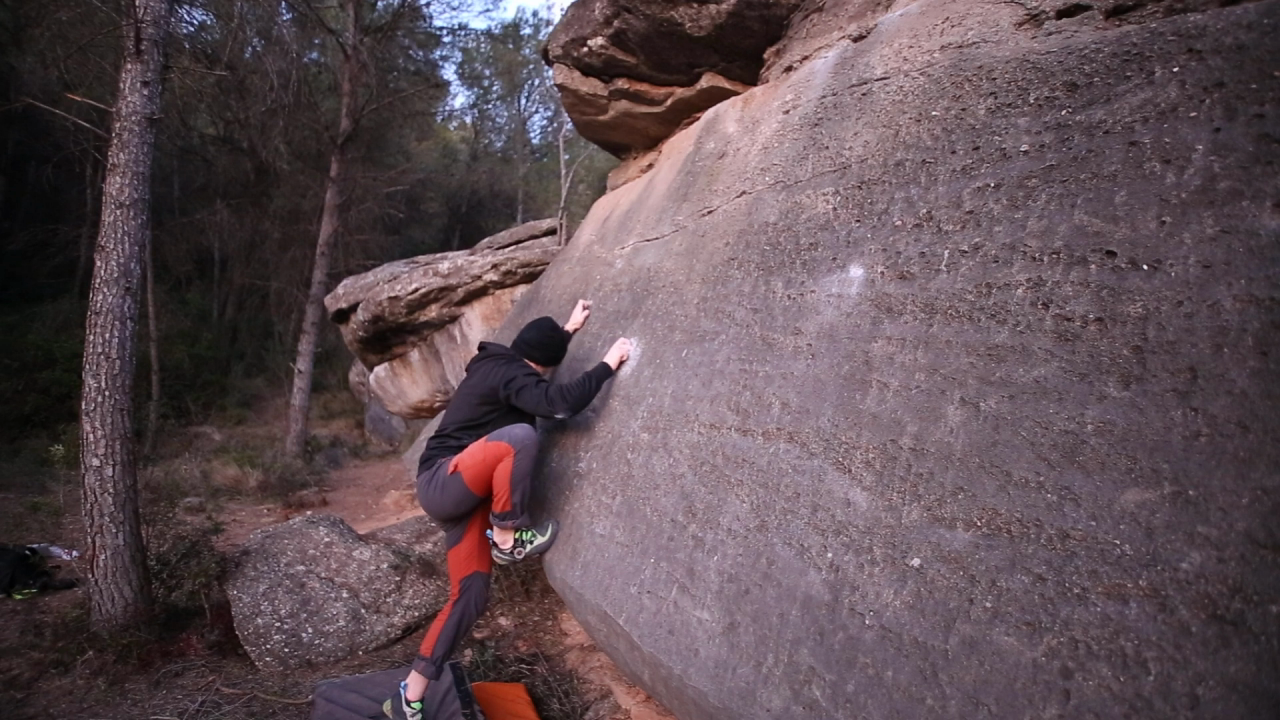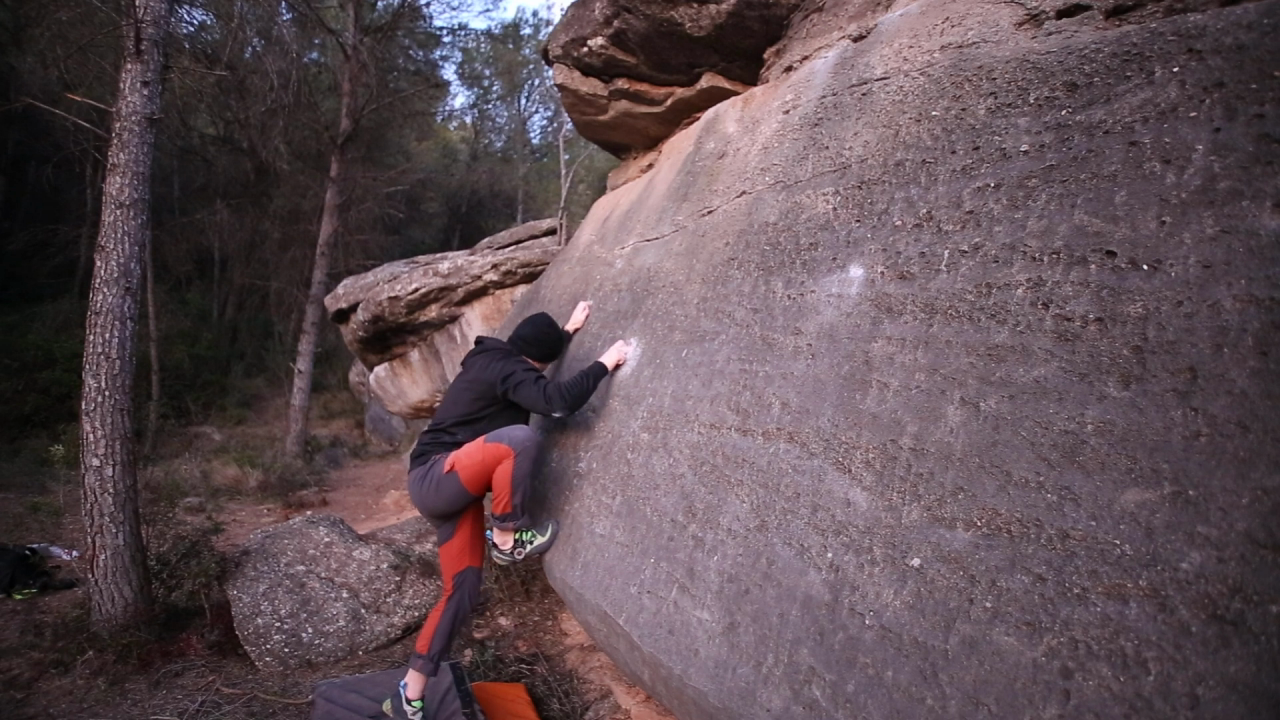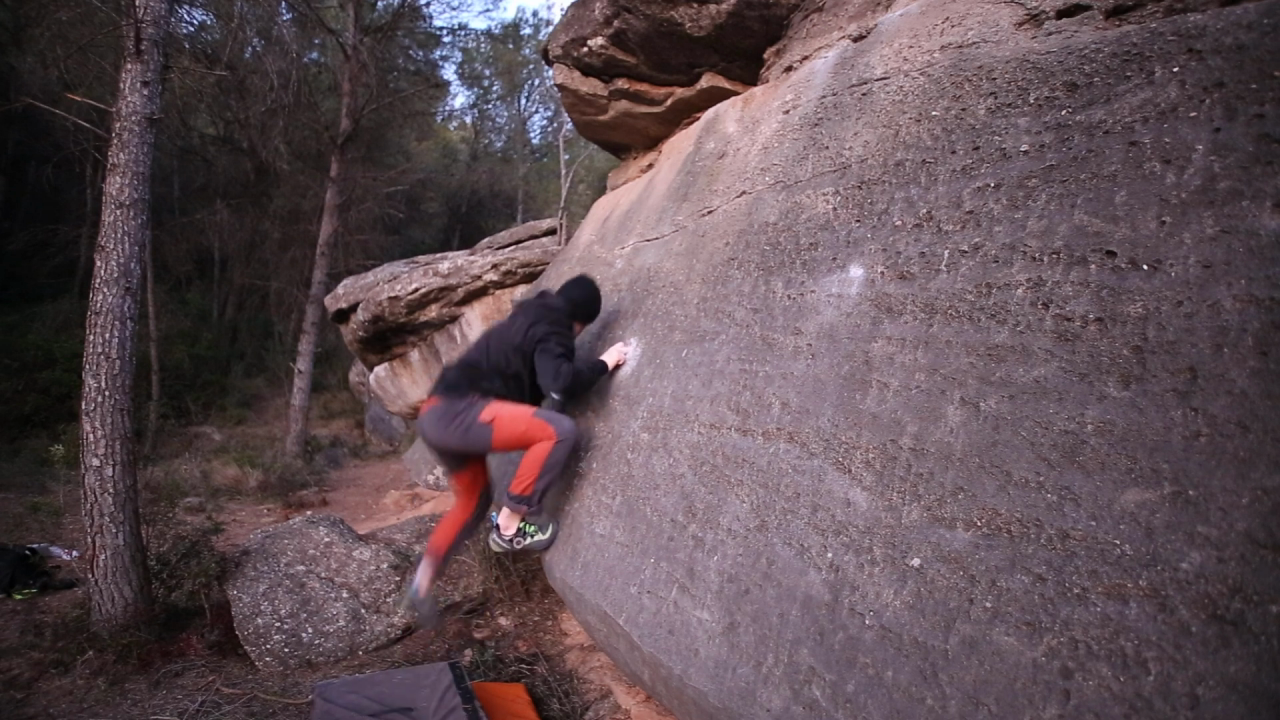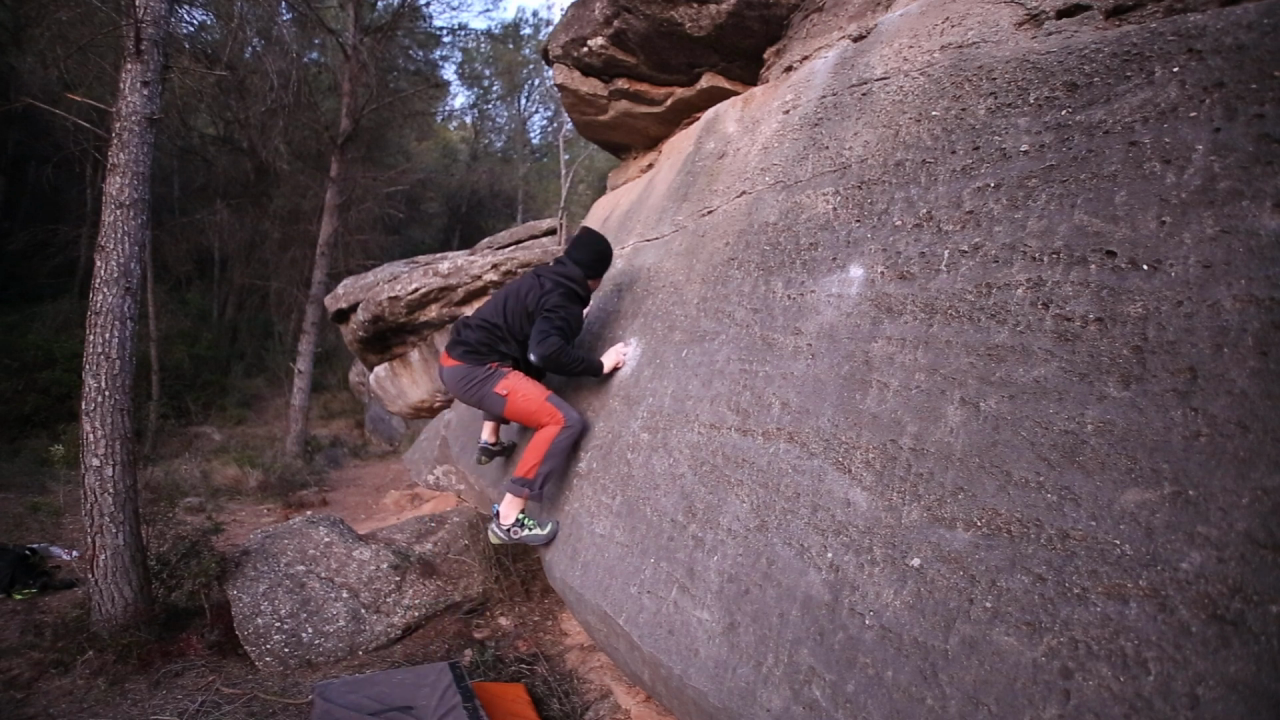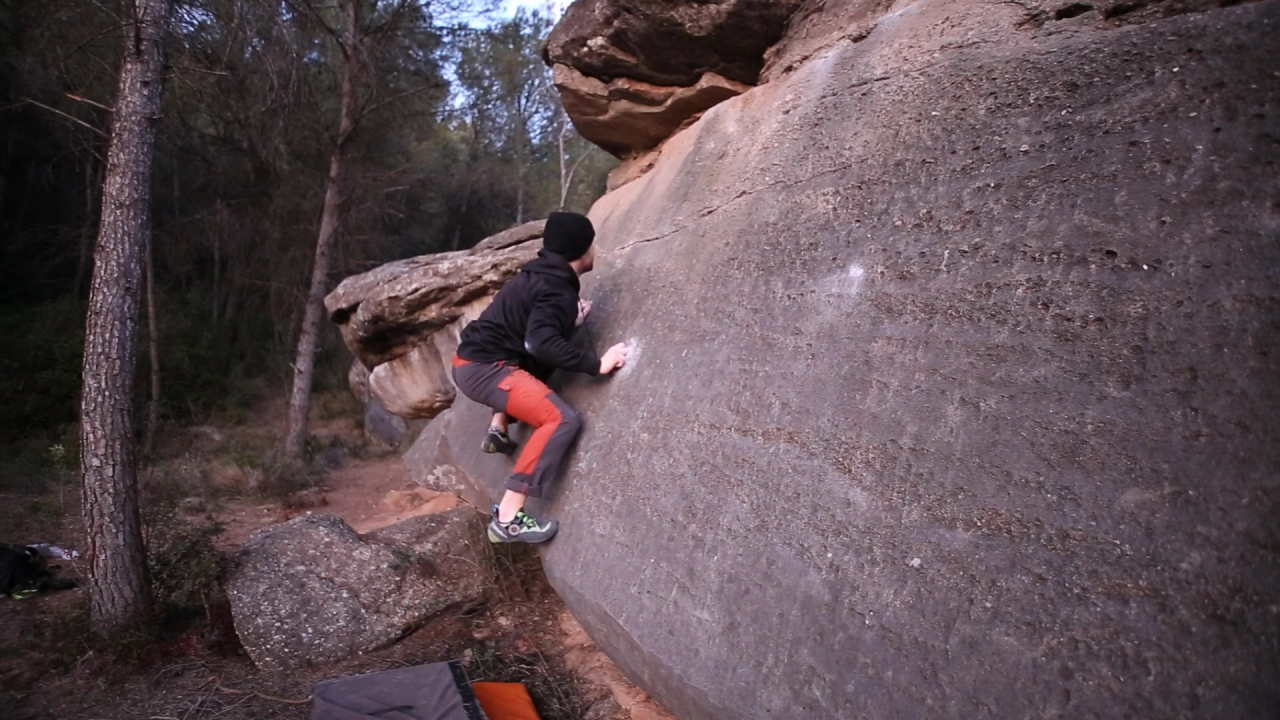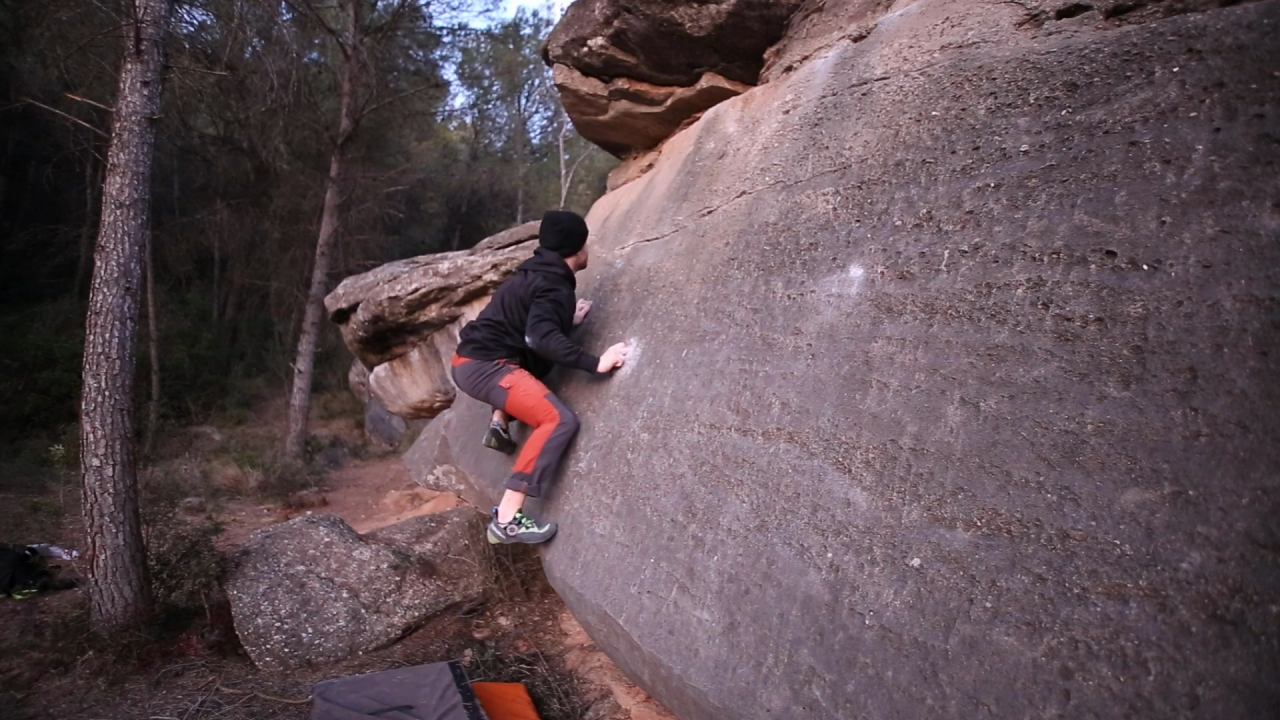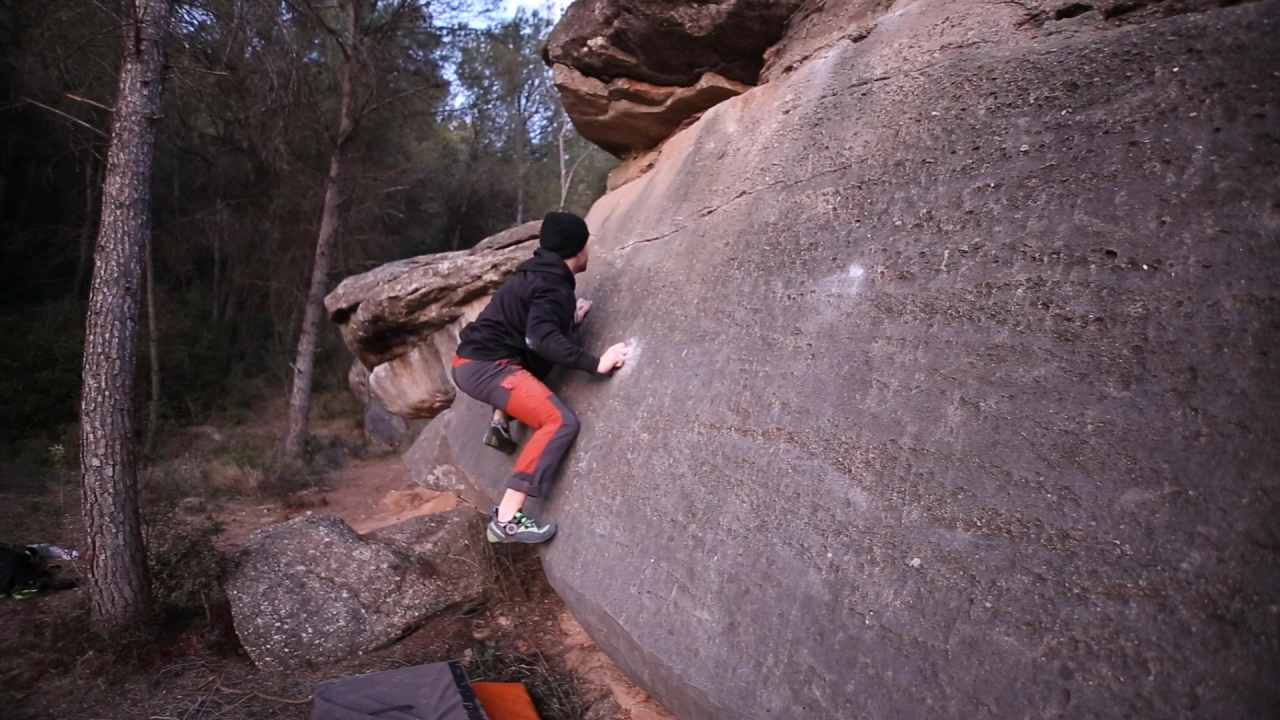
dt=0.5s
person 1, frame 1
left shoulder: (497, 364)
right shoulder: (509, 375)
left elbow: (535, 351)
right elbow: (560, 402)
left wrist: (567, 331)
right wrist: (608, 364)
left hip: (456, 490)
right hip: (442, 483)
left knee: (469, 595)
right knee: (520, 436)
right ankle: (508, 539)
person 1, frame 2
left shoulder: (494, 360)
right shoulder: (507, 370)
left elbow: (535, 350)
right elbow: (558, 399)
left wrist: (569, 329)
right wrist: (604, 364)
left hip: (447, 487)
right hip: (435, 478)
left knee: (461, 592)
right knee: (518, 438)
right ankle: (508, 539)
person 1, frame 3
left shoulder: (528, 319)
right shoulder: (551, 332)
right elbow: (560, 386)
right wrist: (603, 364)
left hip: (436, 415)
right hip: (458, 414)
left knee: (473, 500)
right knee: (559, 430)
left ankle: (425, 576)
right ankle: (509, 527)
person 1, frame 4
left shoulder: (543, 280)
right shoulder: (563, 303)
right elbow: (545, 353)
left wrist: (570, 322)
right wrist: (598, 366)
left hip: (456, 362)
right hip: (474, 372)
right knee: (564, 421)
left ankle: (489, 440)
right ankle: (508, 520)
person 1, frame 5
left shoulder: (541, 275)
right shoulder: (557, 291)
right elbow: (541, 343)
left wrist: (570, 320)
right wrist: (597, 364)
left hip: (470, 362)
right hip: (484, 369)
left knee: (529, 369)
right knee: (561, 420)
left ankle: (498, 429)
right ankle: (508, 518)
person 1, frame 6
left shoulder: (536, 274)
right shoulder: (554, 287)
right elbow: (540, 338)
left wrist: (568, 320)
right wrist: (595, 363)
left hip: (469, 361)
right hip: (486, 367)
left knee: (528, 363)
right knee: (559, 420)
left ankle: (499, 425)
right ankle: (507, 520)
person 1, frame 7
left shoulder: (535, 275)
right shoulder: (553, 288)
right elbow: (541, 340)
left wrist: (568, 320)
right wrist: (596, 363)
left hip: (469, 361)
right hip: (486, 368)
left knee: (528, 365)
right knee: (560, 422)
left ankle: (499, 424)
right ankle: (507, 518)
